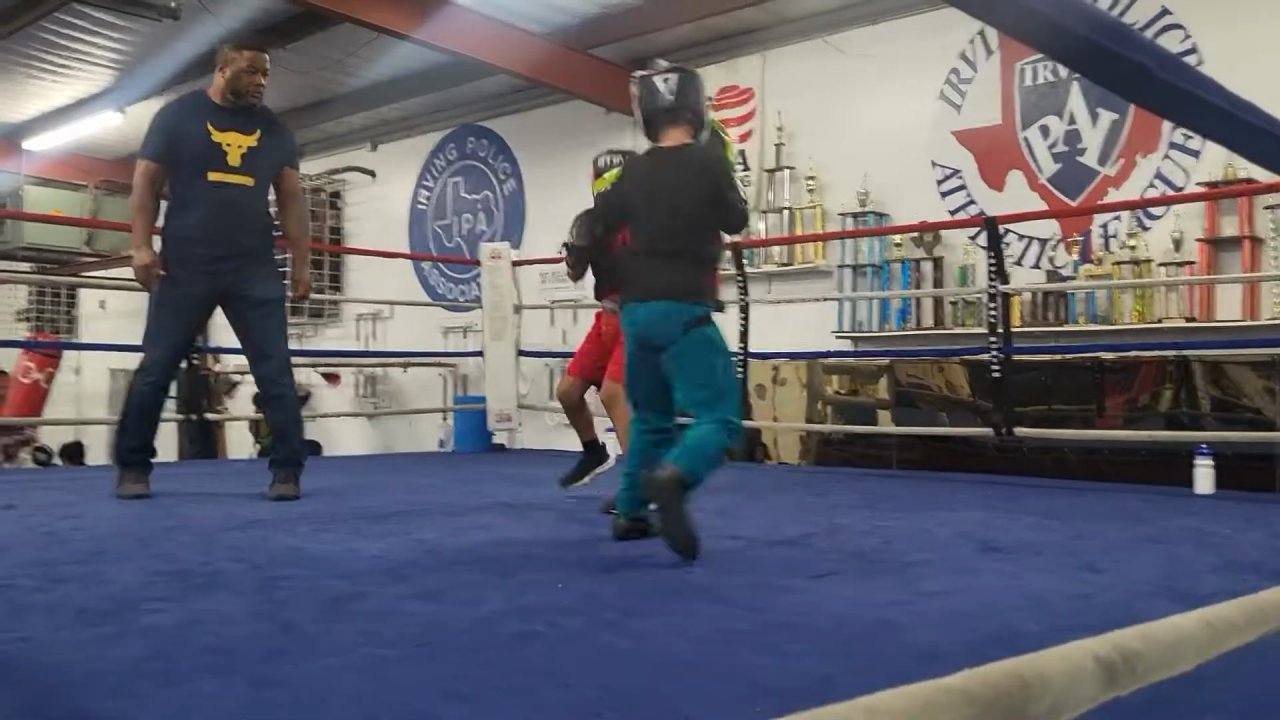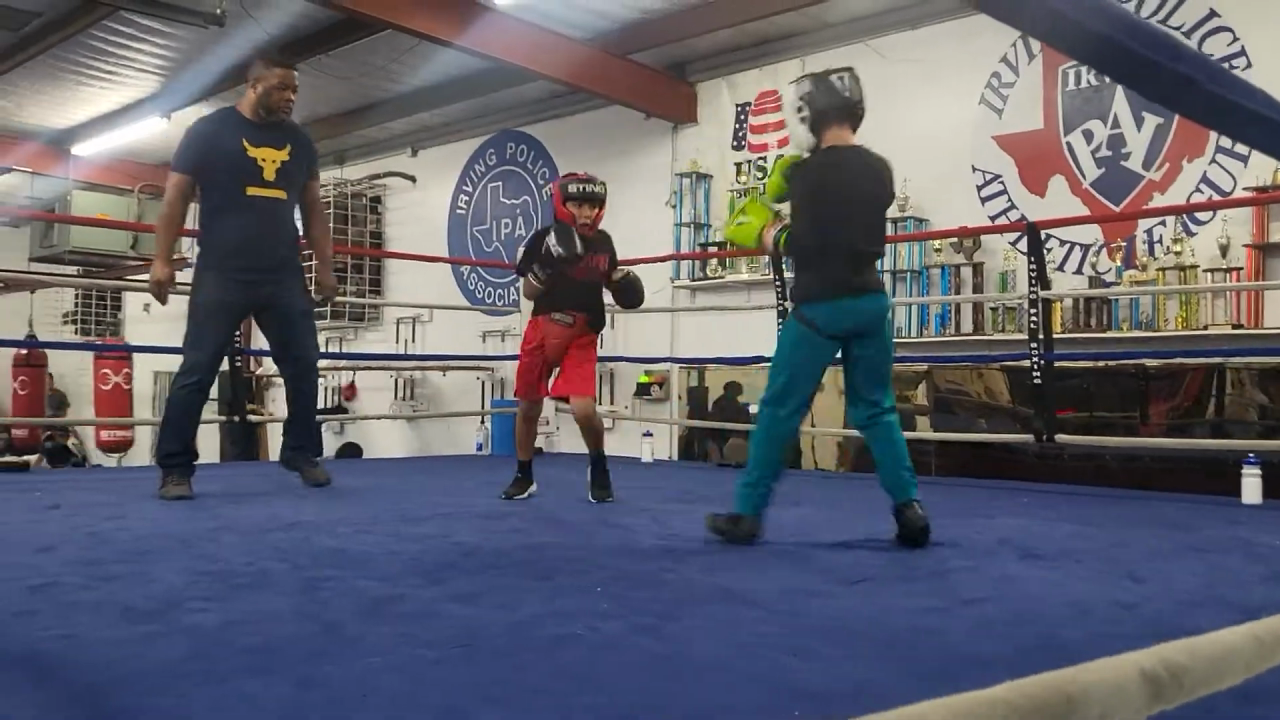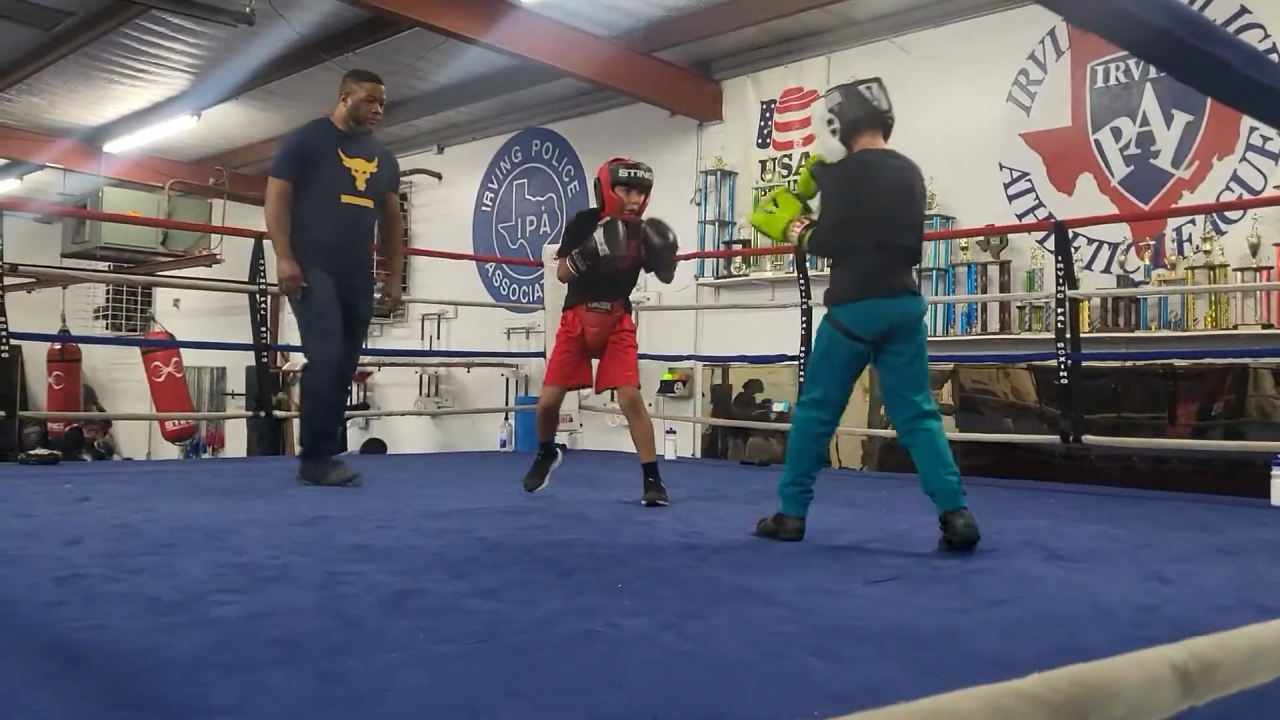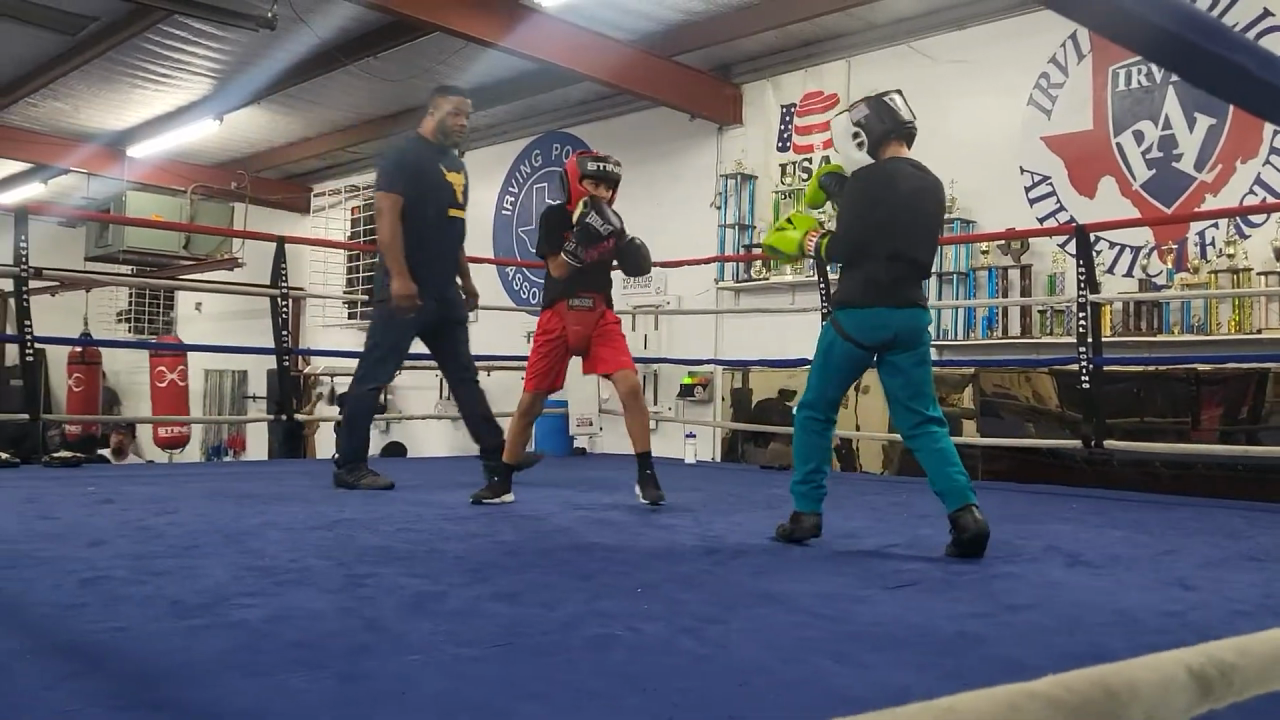
dt=0.5s
person 1, frame 1
left shoulder: (635, 173)
right shoulder: (711, 165)
left elbow: (601, 218)
right elbow: (735, 221)
left wrist: (614, 198)
left hip: (638, 312)
right hip: (686, 313)
left knee: (651, 419)
right knee: (718, 419)
left ankle: (633, 513)
right ankle: (671, 477)
person 1, frame 2
left shoulder: (817, 172)
right shoulder: (880, 170)
left elbow: (805, 245)
left wrist: (764, 231)
left hip: (822, 306)
right hip: (869, 301)
left knee: (780, 410)
right knee: (875, 410)
left ankle: (746, 514)
right ankle: (908, 509)
person 1, frame 3
left shoulder: (848, 171)
right shoulder: (910, 173)
left elbow: (828, 241)
left wrist: (791, 221)
left hip: (855, 307)
right hip: (905, 304)
left knee: (816, 408)
right knee: (917, 414)
left ankle: (791, 512)
right ankle: (957, 515)
person 1, frame 4
left shoulder: (871, 178)
right shoulder: (931, 185)
left elbow: (844, 247)
left wrist: (804, 237)
right wrist: (839, 189)
left hip: (861, 312)
right hip: (910, 314)
left knee: (816, 410)
right knee: (922, 420)
left ankle: (806, 512)
right ankle: (965, 512)
person 2, frame 1
left shoulder: (274, 129)
right shoulder: (177, 116)
left elbow: (292, 200)
right elbow: (146, 181)
left wrist: (300, 263)
right wrist: (142, 245)
left hip: (255, 268)
right hip: (185, 266)
left knee: (275, 369)
right knee: (158, 366)
left ankle: (287, 470)
right ankle: (133, 466)
person 2, frame 2
left shoulder: (299, 143)
right shoulder: (210, 131)
left elbow: (313, 210)
right elbow: (177, 194)
left wrist: (325, 266)
right wrist: (162, 259)
left hip: (285, 276)
right hip: (221, 275)
left knee: (303, 366)
right knee: (197, 371)
left ankle: (301, 452)
right ankle: (175, 469)
person 2, frame 3
left shoulder: (382, 157)
right shoulder: (306, 141)
left elbow: (392, 221)
right elbow: (276, 199)
left wrist: (394, 276)
right wrist: (284, 258)
left hip: (358, 276)
right hip: (313, 270)
left knee: (341, 369)
right knee: (326, 360)
left ankle: (316, 456)
right ankle: (317, 458)
person 2, frame 4
left shoulder: (456, 164)
right shoulder: (405, 155)
right elbow: (387, 217)
left wrist: (465, 280)
right wrist: (397, 276)
left hip: (443, 289)
right hip: (409, 287)
left knee: (464, 374)
right knee: (375, 372)
left ankle: (495, 455)
right ankle: (350, 464)
person 3, frame 1
right shoulder: (594, 223)
right elbow: (575, 274)
right wrist: (575, 251)
right hip: (608, 320)
left knee: (610, 393)
right knee: (567, 391)
right ankle: (594, 453)
person 3, frame 2
left shoulder: (603, 241)
right shoulder: (544, 238)
left elbow: (612, 281)
right elbow: (529, 292)
left wrist: (624, 284)
right wrist: (548, 262)
left hip: (582, 335)
right hip: (542, 330)
left knee: (583, 409)
right knee: (528, 408)
left ankle: (599, 469)
right ankle: (524, 475)
person 3, frame 3
left shoulder: (642, 229)
right shoulder: (585, 222)
left elbow: (667, 276)
right elbow: (562, 273)
left wrist: (665, 253)
right wrist: (590, 251)
left hip: (618, 321)
right hip: (577, 318)
left knee: (631, 399)
right knee: (548, 399)
left ankle: (652, 480)
right ankle: (546, 455)
person 3, frame 4
left shoulder: (611, 221)
right shoulder: (555, 216)
left elbow: (623, 262)
right elbow: (557, 271)
left wrist: (633, 258)
right wrist: (583, 236)
left hip: (600, 317)
right hip: (558, 318)
left knee: (631, 386)
right knee: (530, 402)
left ankle: (646, 475)
right ankle: (502, 481)
